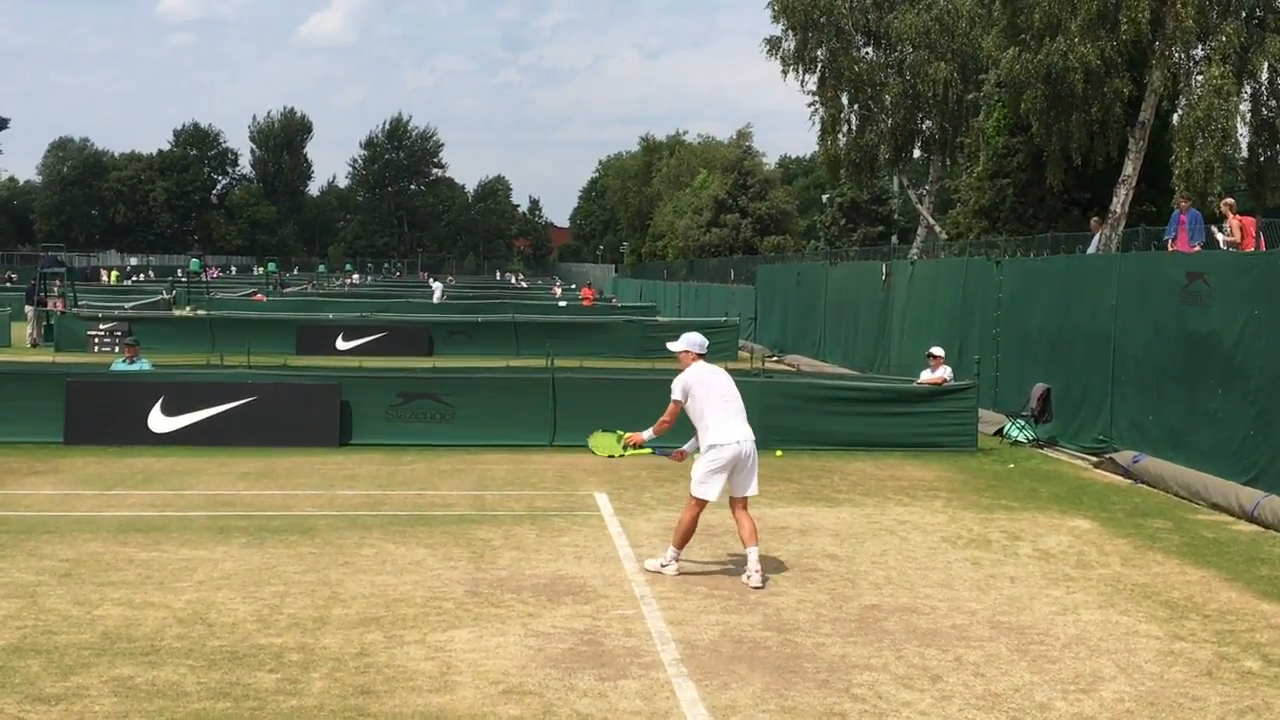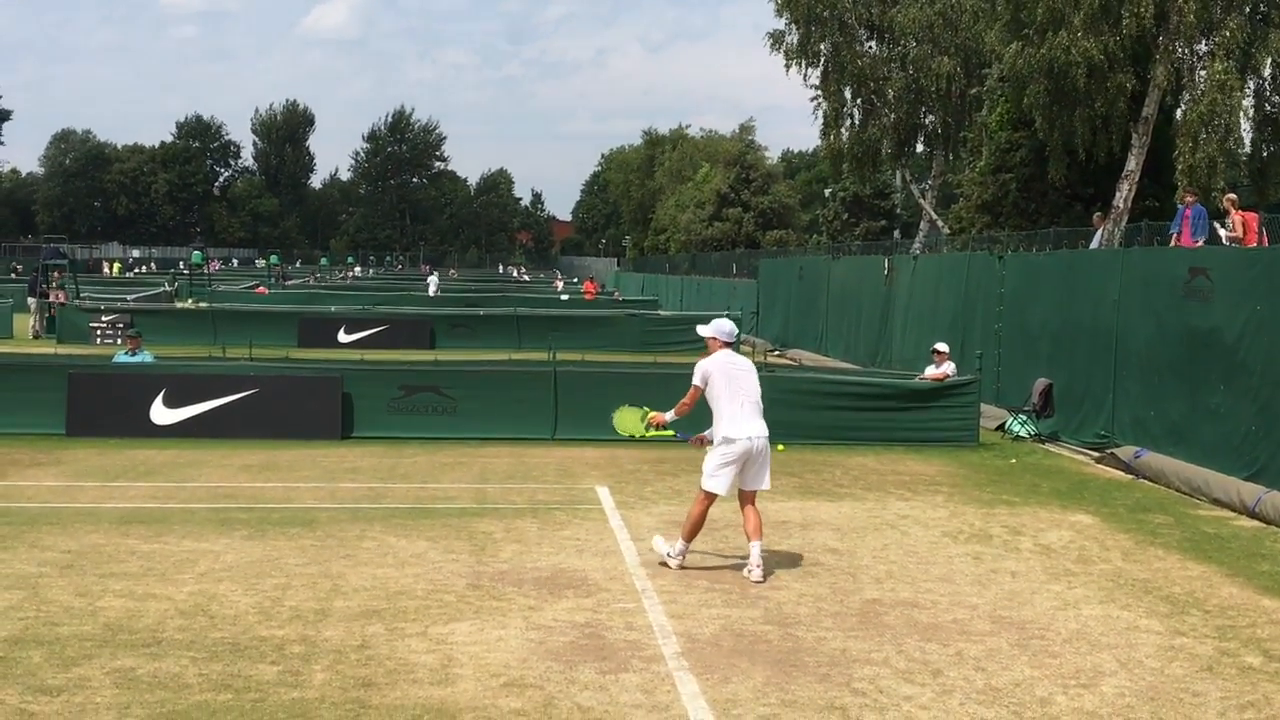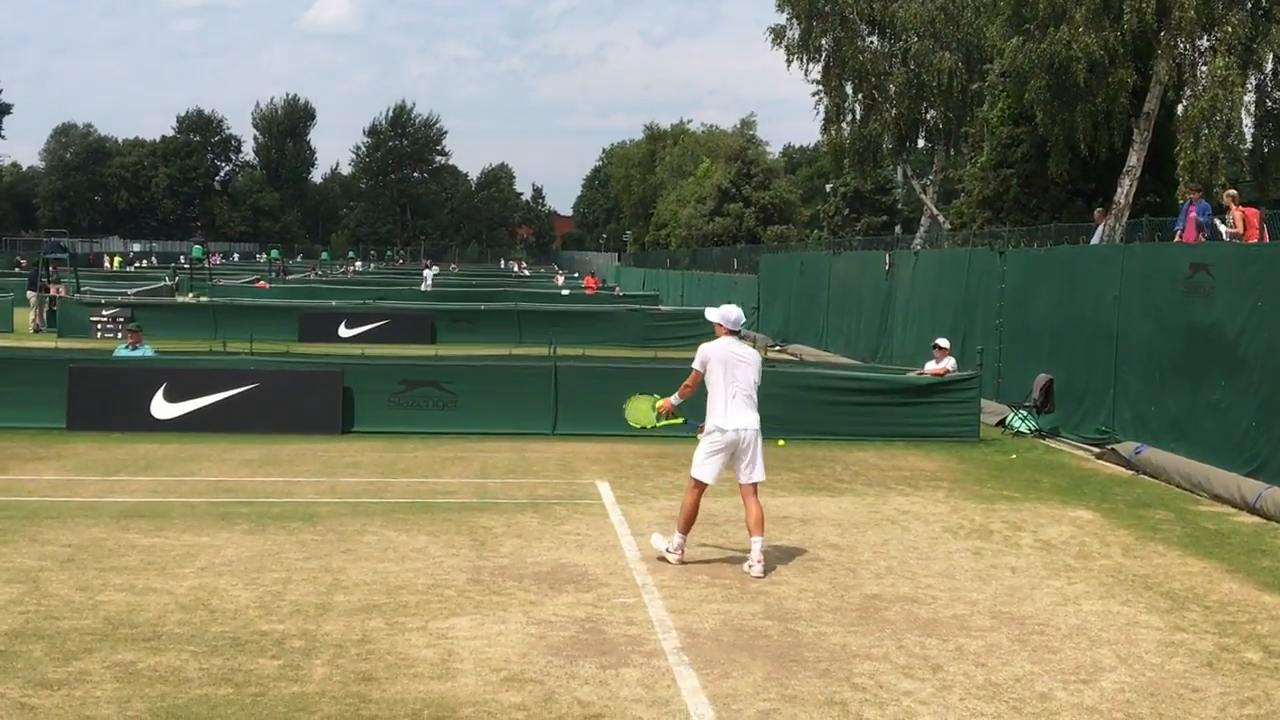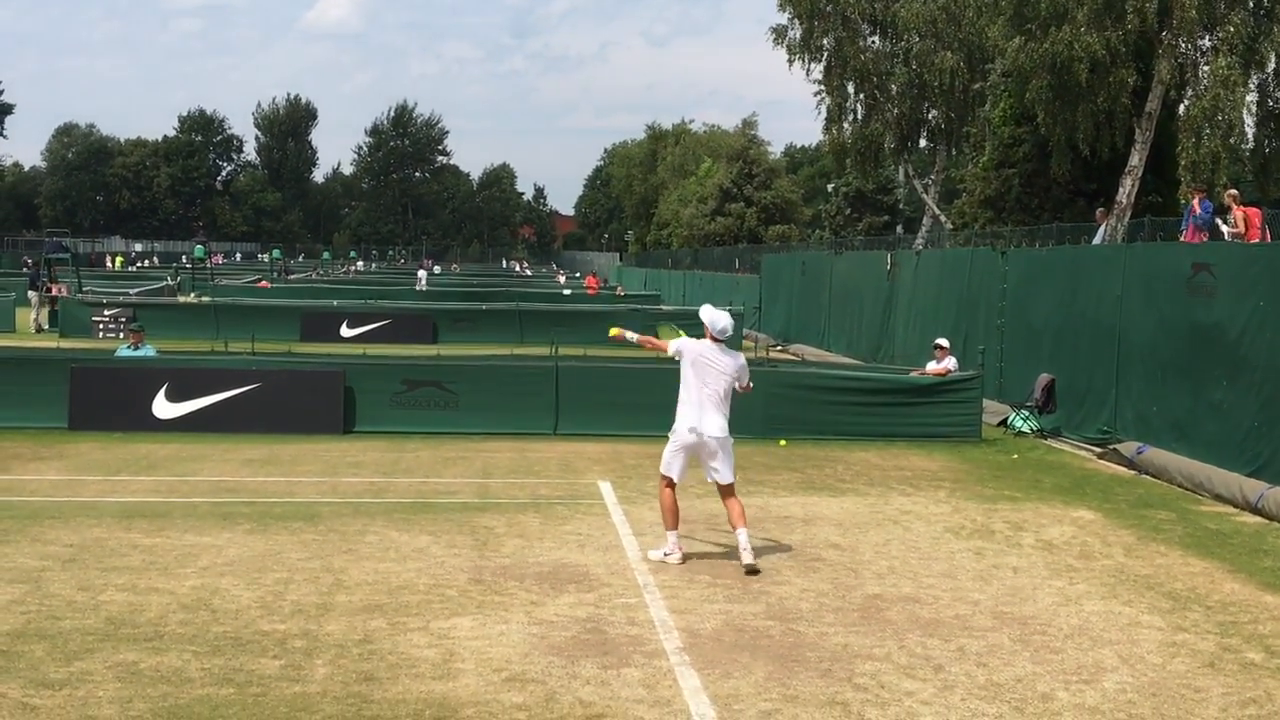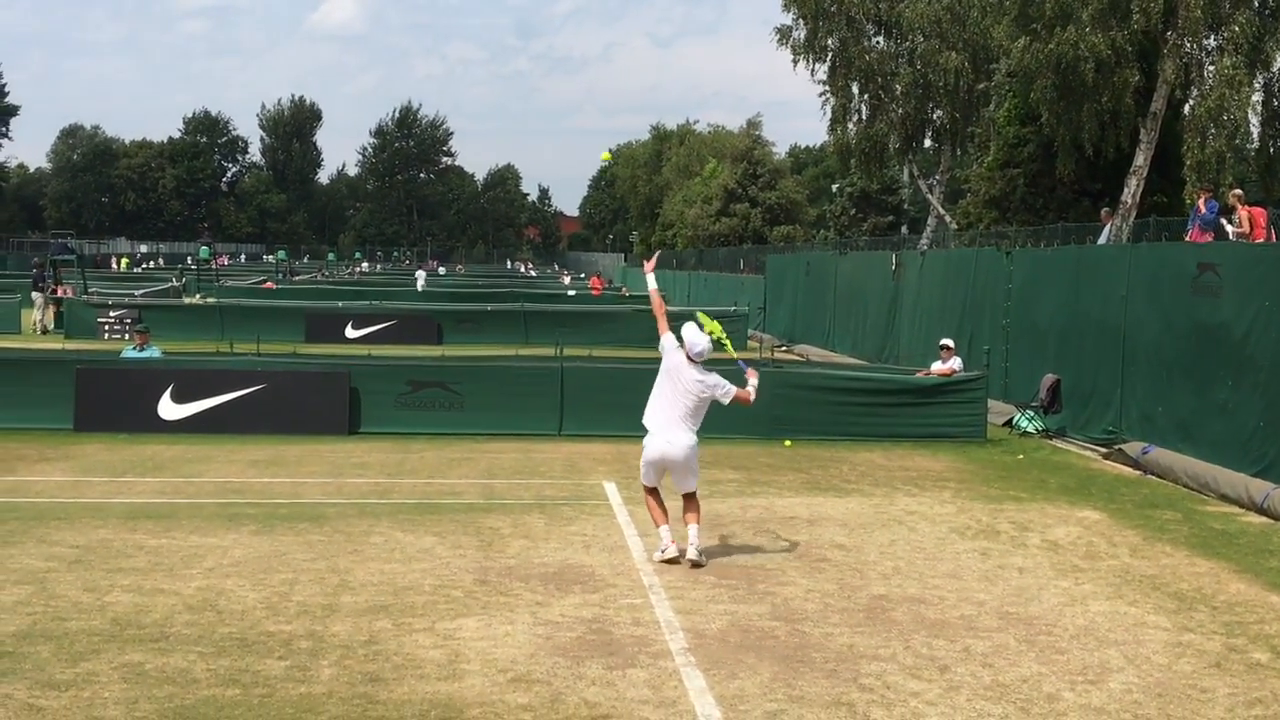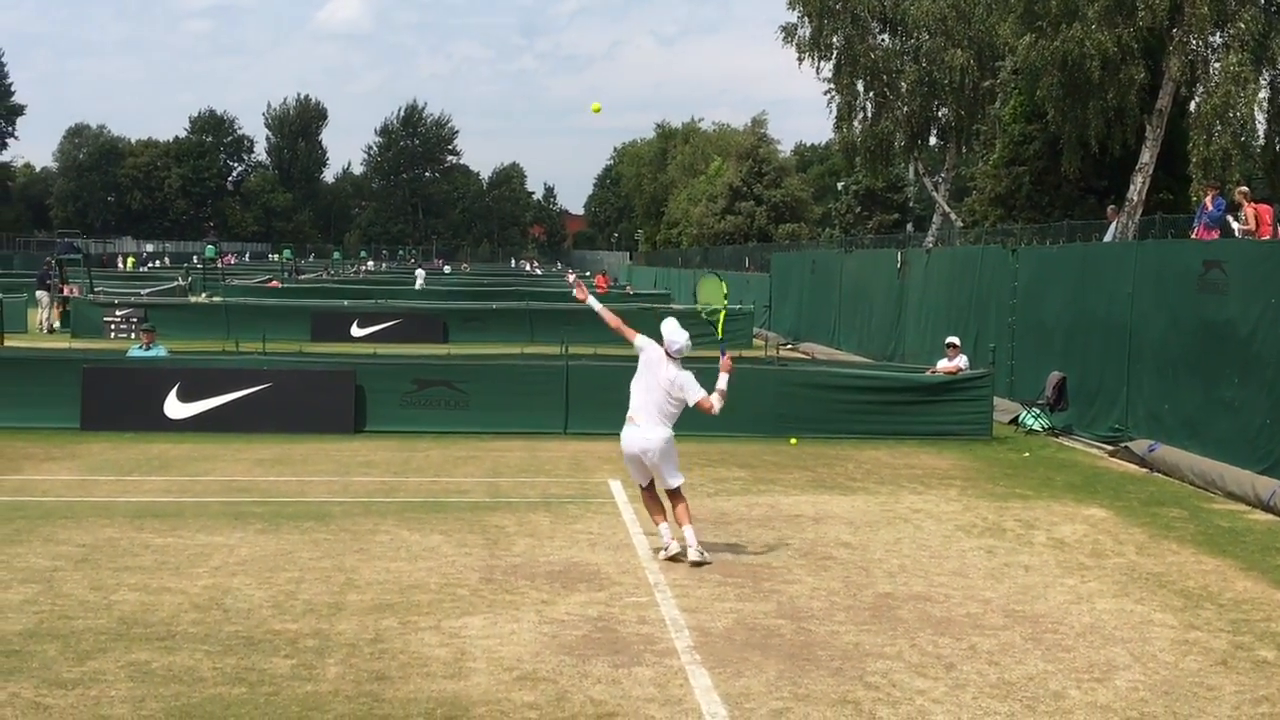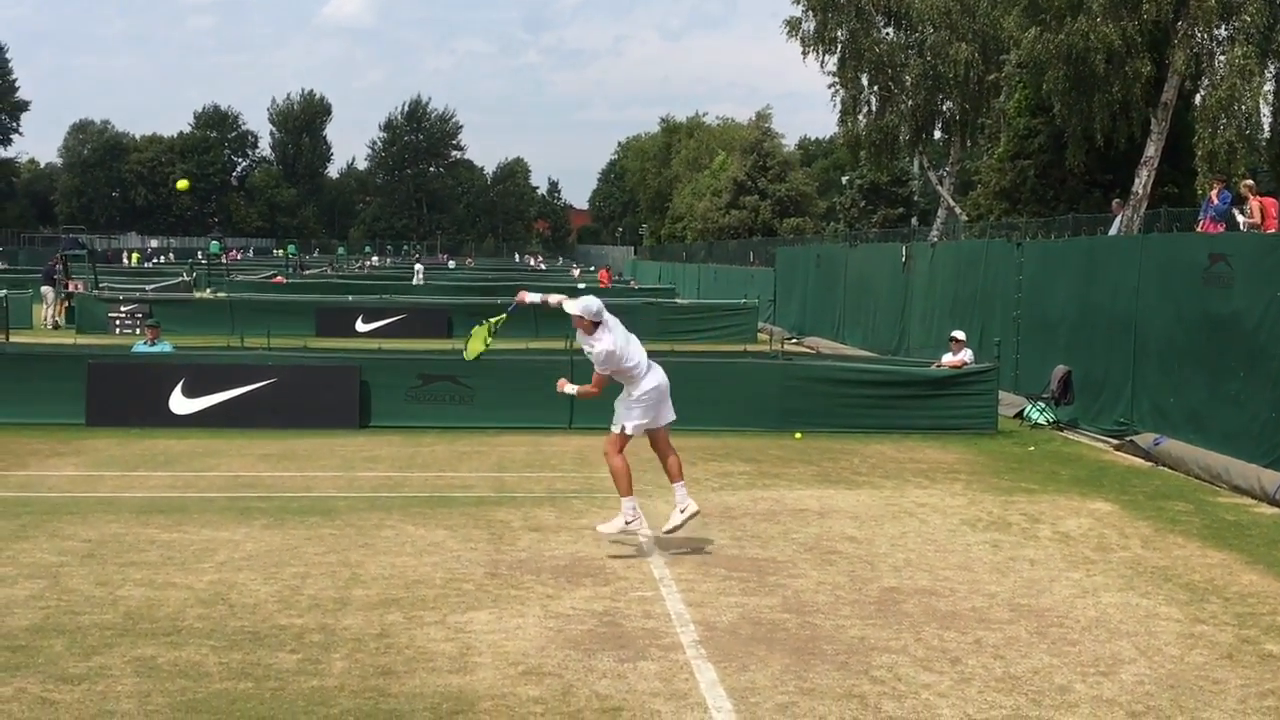
dt=0.3s
person 1, frame 1
left shoulder: (684, 379)
right shoulder: (720, 374)
left elbow: (667, 421)
left wrist: (644, 436)
right wrist: (688, 448)
left hip: (720, 447)
right hip: (746, 442)
left knee: (694, 505)
right knee: (740, 509)
left ankle: (669, 561)
right ankle: (754, 569)
person 1, frame 2
left shoulder: (706, 364)
right shoulder: (748, 365)
left elbow: (688, 404)
left wrist: (666, 417)
right wrist: (710, 435)
left hip: (732, 441)
right hip: (759, 437)
left knee: (704, 499)
right knee: (748, 502)
left ankle: (677, 554)
right ankle: (755, 563)
person 1, frame 3
left shoulder: (708, 349)
right shoulder: (754, 355)
left elbow: (690, 386)
left wrist: (672, 401)
left hip: (721, 431)
right hip: (750, 429)
left knee: (695, 488)
right knee: (750, 495)
left ankle: (675, 548)
right ankle: (756, 558)
person 1, frame 4
left shoulder: (690, 346)
right shoulder: (738, 360)
left elbow: (655, 344)
right elbow: (746, 387)
left wrist: (628, 335)
left hip: (688, 431)
right hip: (717, 436)
left knee: (666, 485)
right knee: (729, 494)
left ankle: (673, 549)
right ankle: (746, 550)
person 1, frame 5
left shoulder: (672, 357)
right shoulder: (710, 381)
left elbow: (659, 312)
right elbow: (748, 398)
left wrist: (650, 276)
right wrist: (753, 379)
left hip: (656, 444)
right hip: (684, 448)
left knee: (651, 492)
right knee: (689, 496)
left ankle: (667, 543)
right ankle: (694, 544)
person 1, frame 6
left shoulder: (649, 348)
right shoulder: (684, 379)
left elbow: (618, 325)
right elbow: (713, 408)
left wrist: (590, 299)
right wrist: (724, 376)
left hip: (632, 441)
right hip: (660, 443)
left knee: (647, 489)
right knee: (675, 495)
left ankle: (670, 542)
right ankle: (693, 546)
person 1, frame 7
left shoulder: (604, 349)
right shoulder: (600, 316)
left elbow: (595, 390)
right elbow: (564, 300)
left wrist: (568, 388)
right wrist: (536, 298)
left hip: (642, 391)
right hip: (655, 381)
left knee: (613, 449)
right knee: (662, 445)
left ankle: (630, 515)
right ankle: (683, 503)
